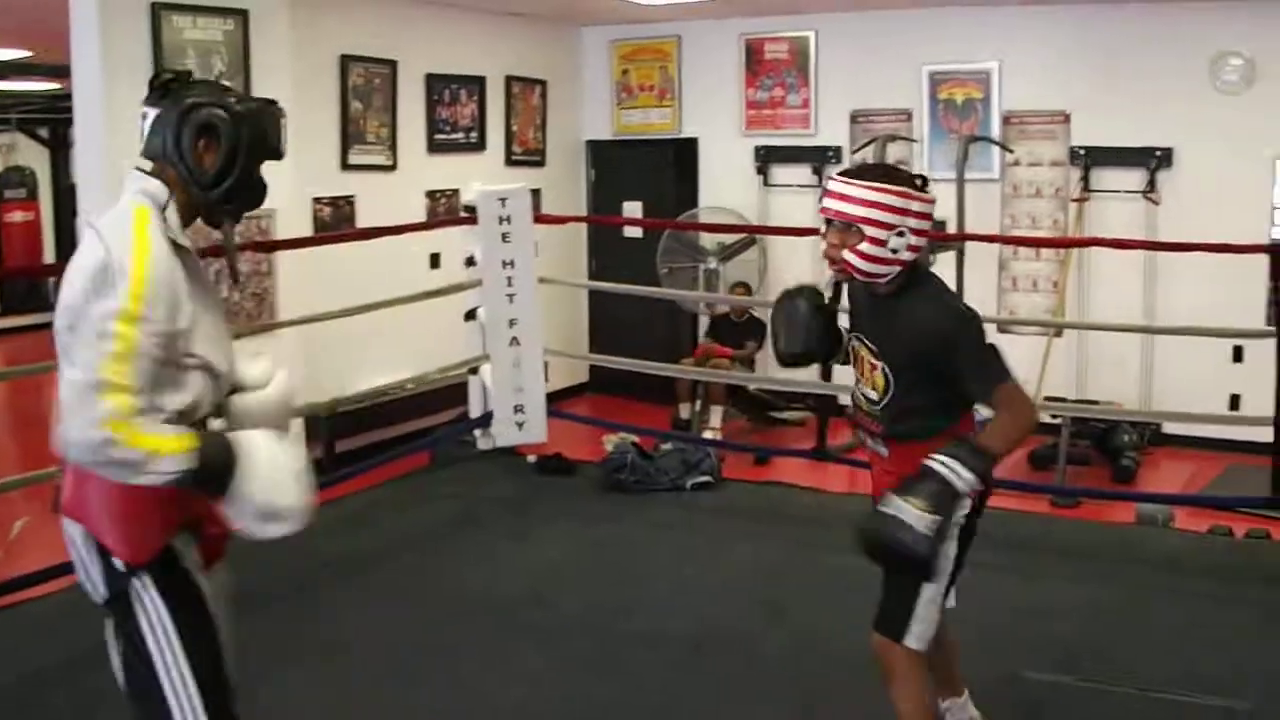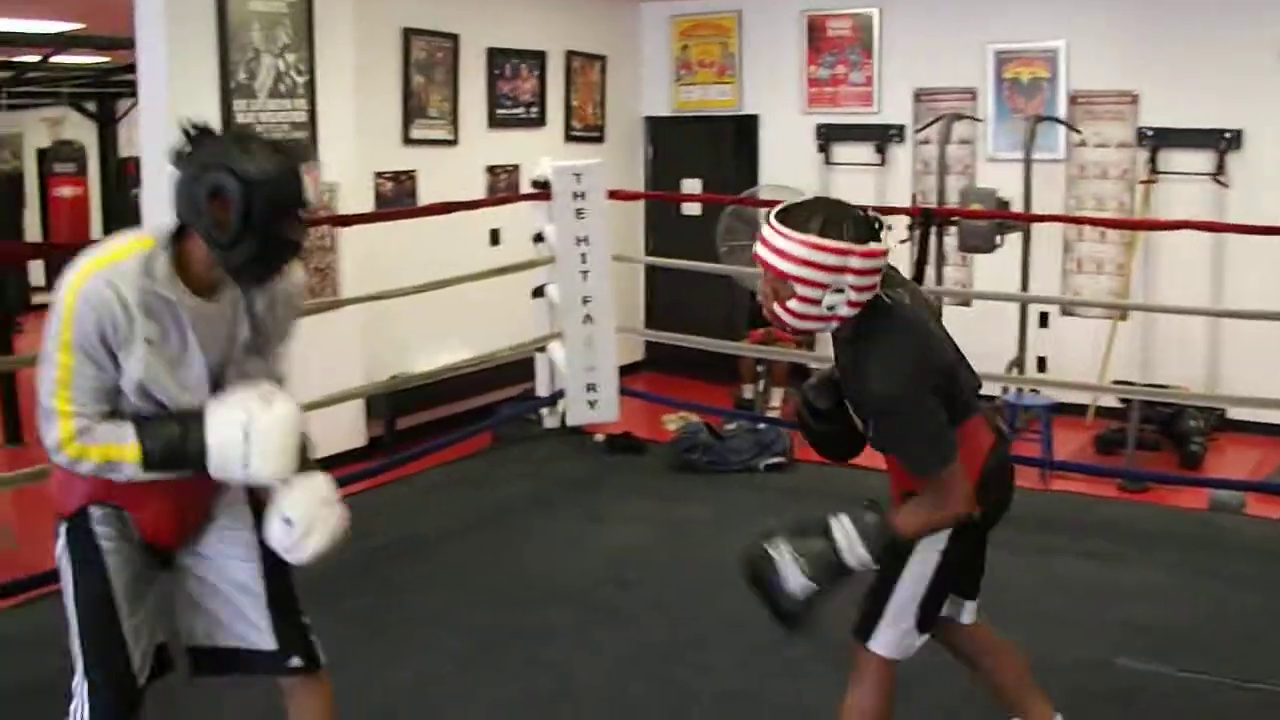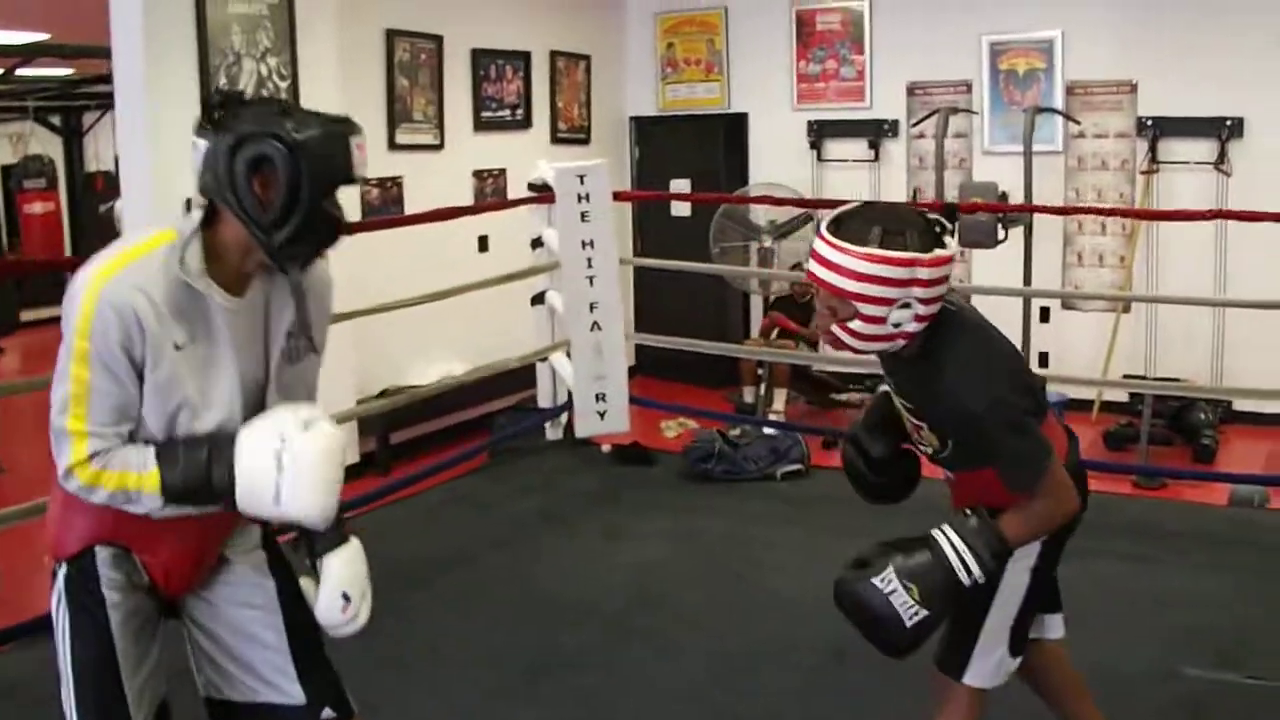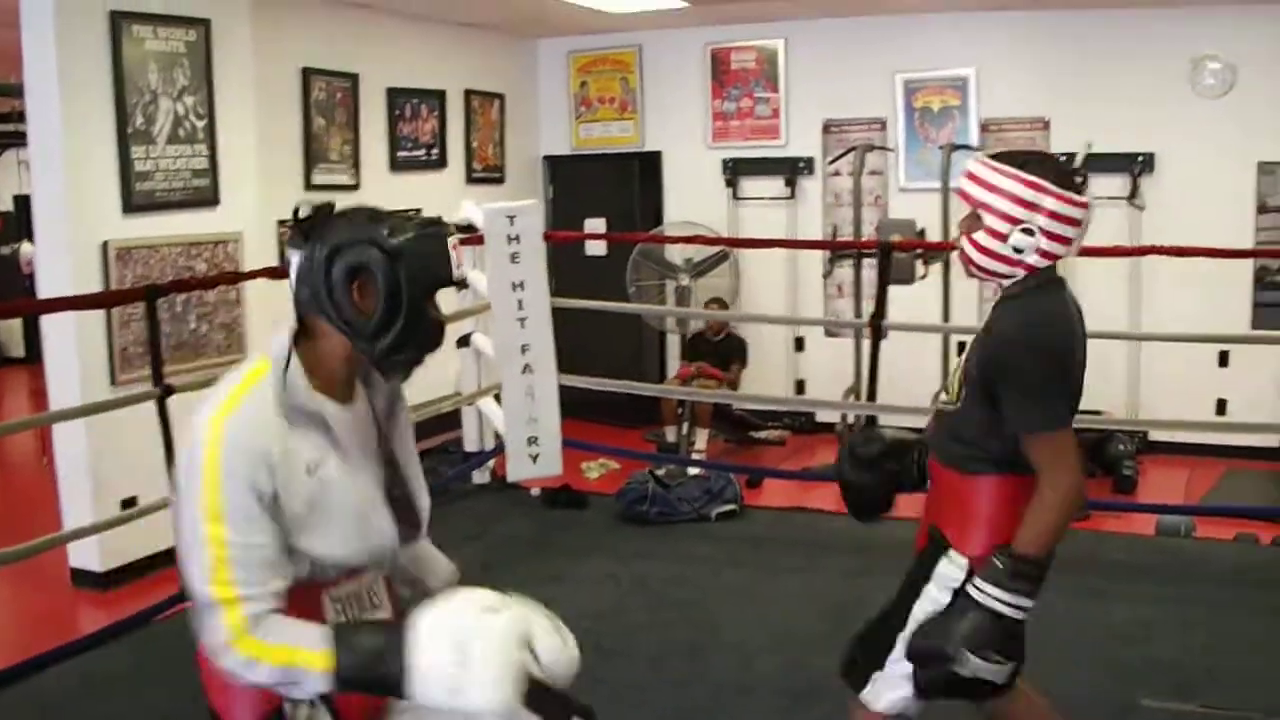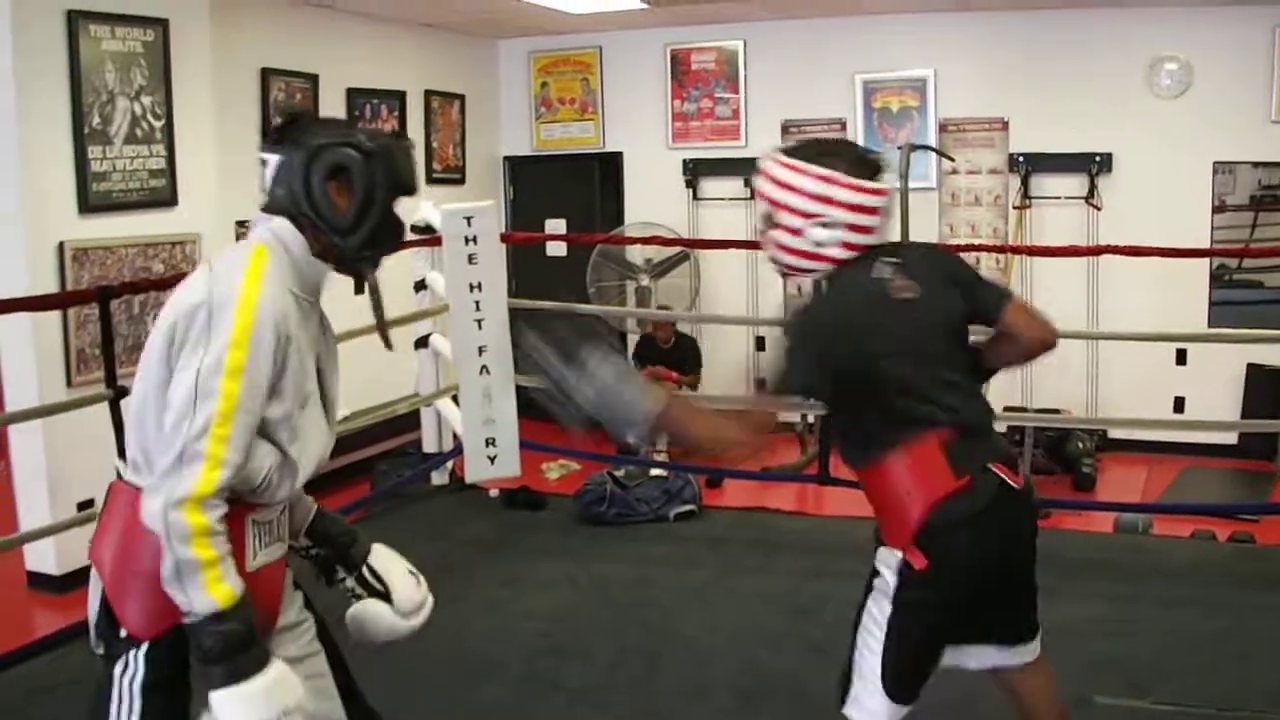
dt=1s
person 1, frame 1
left shoulder: (167, 233)
right shoulder: (135, 250)
right elbow: (97, 426)
left wrist: (225, 377)
right wrist: (225, 466)
left hip: (169, 500)
right hip: (133, 502)
person 1, frame 2
left shoulder: (272, 279)
right shoulder: (99, 286)
right elbow: (68, 436)
left wrist: (296, 468)
right wrist: (200, 441)
left hip: (214, 486)
right hip: (109, 495)
left knee: (296, 658)
person 1, frame 3
left shoulder: (302, 280)
right shoulder: (119, 287)
right elbow: (82, 463)
left wrist: (327, 532)
right wrist: (223, 472)
left hip: (227, 529)
right hip: (113, 538)
person 1, frame 4
left shoulder: (378, 389)
right shoulder: (237, 428)
right elbow: (237, 635)
left wrist: (488, 621)
right wrist: (400, 657)
left hip: (376, 638)
person 1, frame 5
left shoulder: (292, 293)
right shoulder: (245, 295)
right elbow: (179, 494)
left wrist: (342, 548)
right wrist: (228, 654)
left hip: (258, 571)
right hip: (170, 585)
person 2, frame 1
left shoulder: (938, 316)
right shoulder: (870, 286)
left elbow: (1018, 412)
left wrist: (941, 482)
right wrist: (824, 331)
left hip: (943, 487)
right hip: (901, 477)
left knee: (895, 645)
right knee: (921, 621)
person 2, frame 2
left shoulder: (890, 377)
right shoulder: (879, 288)
left elbow: (951, 500)
left wrist: (841, 547)
right wrist: (839, 383)
left hip: (965, 487)
right hip: (966, 459)
left knee: (875, 655)
right knee: (953, 619)
person 2, frame 3
left shoulder: (974, 388)
right shoulder: (917, 320)
left elbow: (1058, 501)
left wrist: (946, 561)
right wrist: (886, 415)
left hip: (1032, 502)
right hip: (994, 490)
right knee: (1024, 637)
person 2, frame 4
left shoulder: (1031, 328)
right shoulder: (1036, 308)
left elbow: (1062, 481)
left wrist: (998, 593)
left hip: (981, 551)
right hip: (984, 537)
person 2, frame 5
left shoulder: (830, 318)
right shoulder: (934, 264)
left elbow: (743, 434)
right elbow: (1033, 334)
left wrist: (634, 402)
left hip: (935, 529)
right hip: (998, 497)
right knee: (1014, 656)
